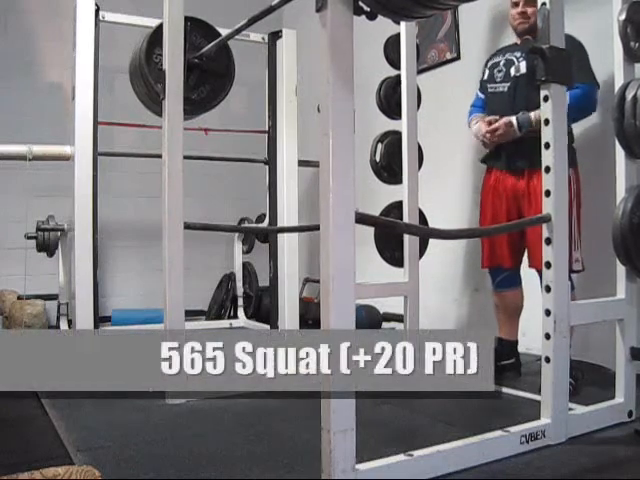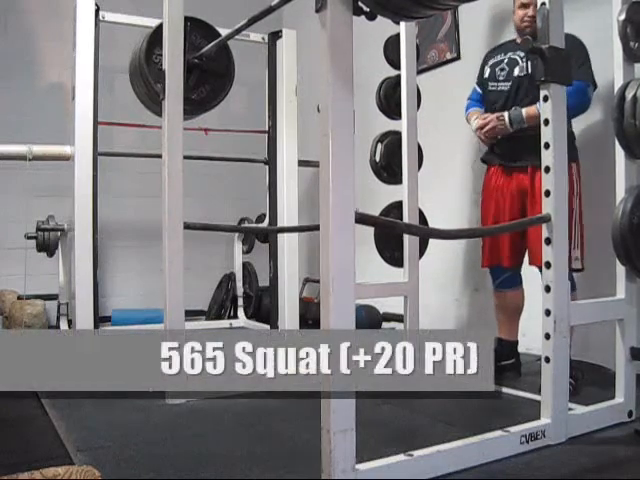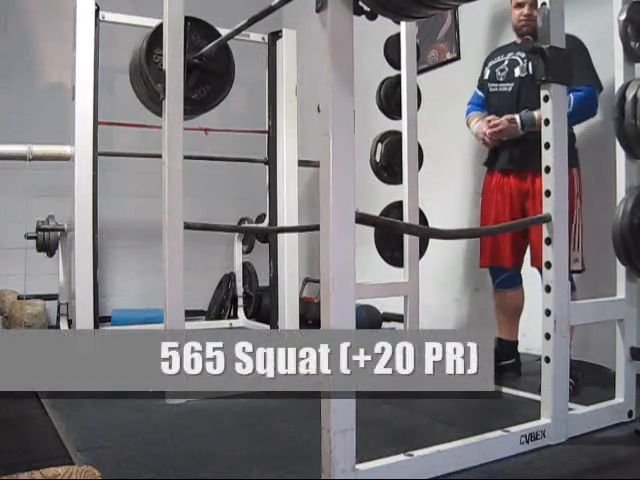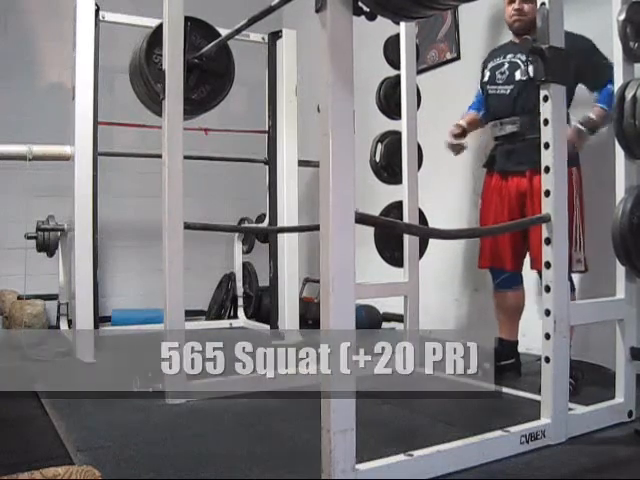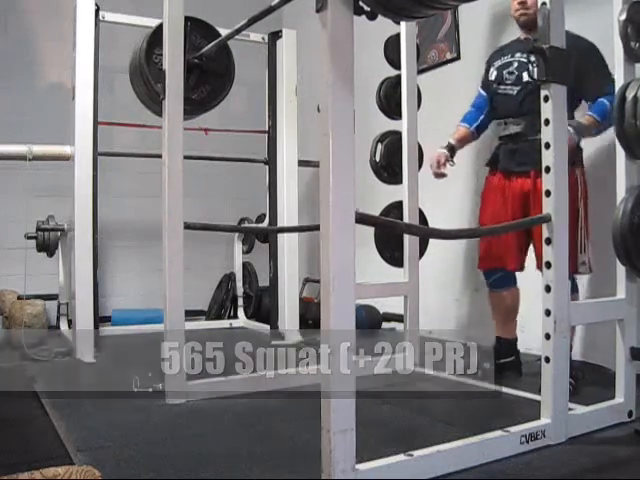
dt=0.3s
person 1, frame 1
left shoulder: (564, 46)
right shoulder: (496, 58)
left elbow: (583, 97)
right elbow: (478, 107)
left wrist: (521, 123)
right wrist: (479, 125)
left hip: (547, 168)
right hip: (499, 170)
right knee: (500, 264)
right ankle: (506, 352)
person 1, frame 2
left shoulder: (566, 46)
right shoulder: (496, 55)
left elbow: (577, 96)
right elbow: (474, 100)
left wrist: (512, 119)
right wrist: (479, 120)
right hip: (501, 168)
right knee: (500, 263)
right ankle: (507, 352)
person 1, frame 3
left shoulder: (566, 46)
right shoulder: (495, 57)
left elbow: (586, 100)
right elbow: (476, 104)
left wrist: (523, 122)
right wrist: (479, 124)
right hip: (501, 170)
right knee: (501, 265)
right ankle: (507, 353)
person 1, frame 4
left shoulder: (566, 45)
right shoulder: (494, 58)
left elbow: (612, 85)
left wrist: (584, 127)
right wrist: (462, 125)
right hip: (502, 170)
right knee: (501, 264)
left ankle: (563, 363)
right ankle: (507, 353)
person 1, frame 5
left shoulder: (575, 48)
right shoulder: (500, 55)
left elbow: (607, 101)
right elbow: (481, 110)
left wrist: (575, 129)
right wrist: (450, 147)
right hip: (504, 170)
right knee: (494, 263)
left ankle: (563, 363)
right ankle: (506, 352)
